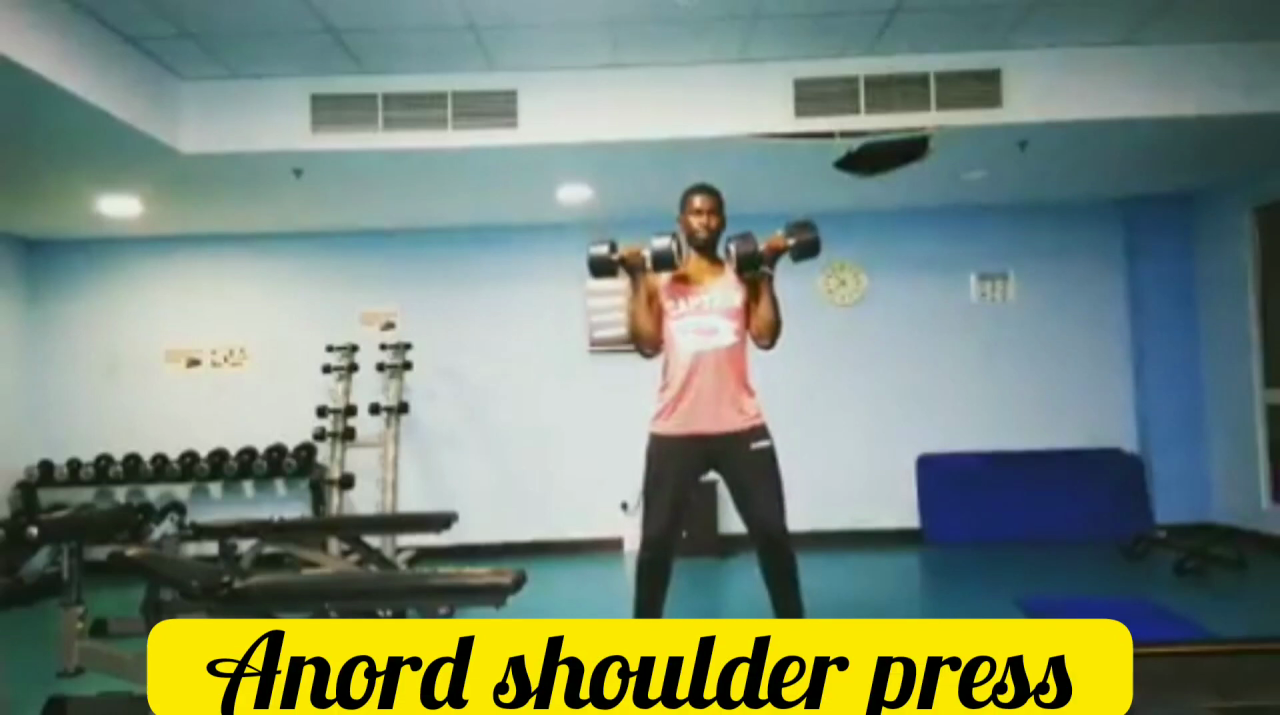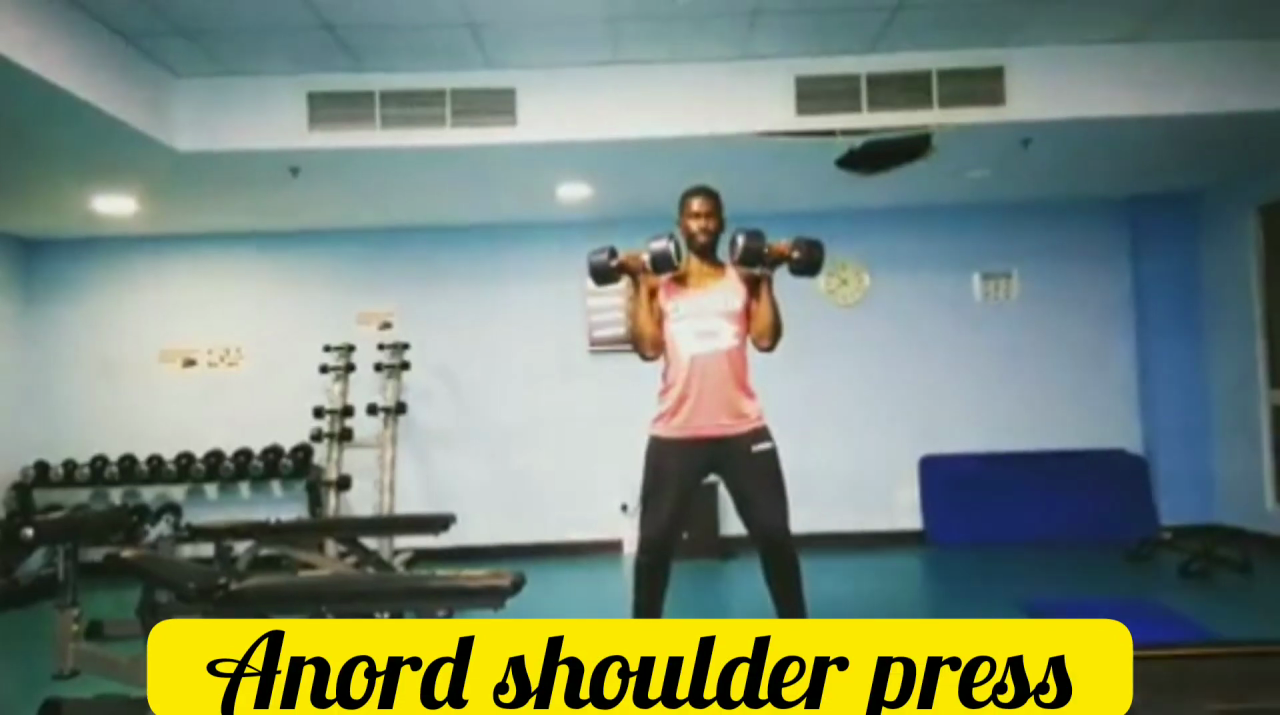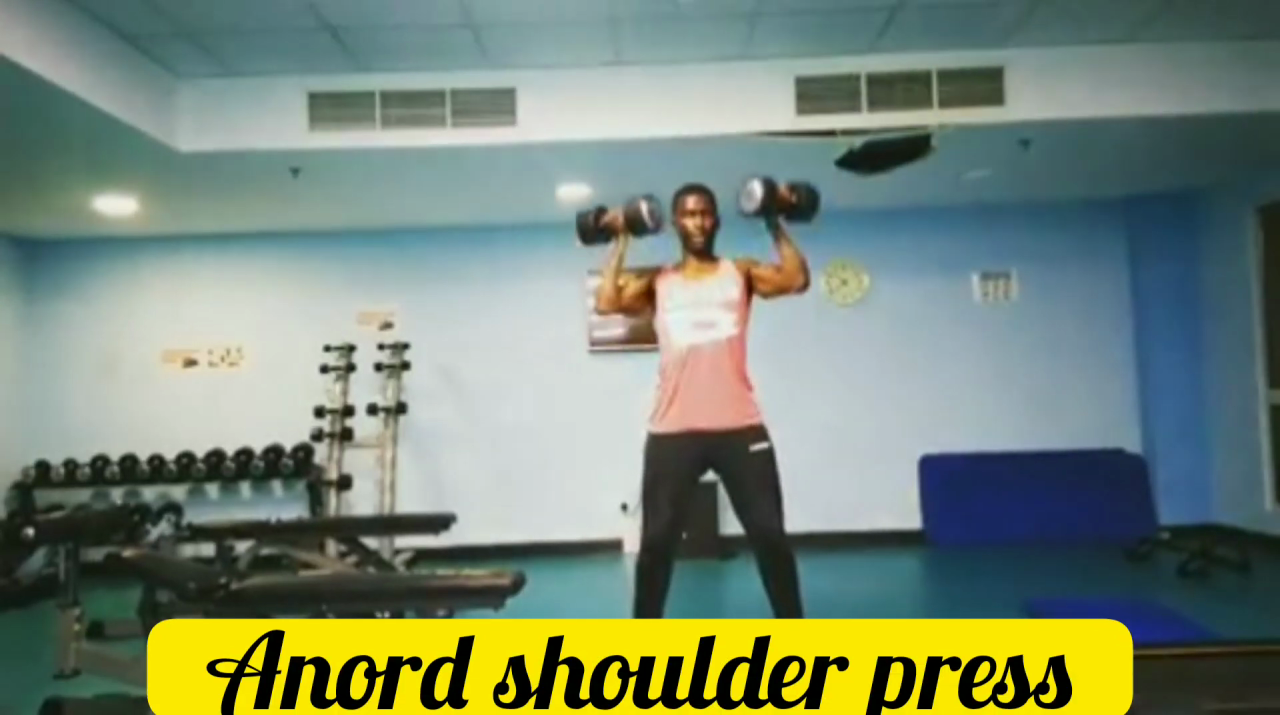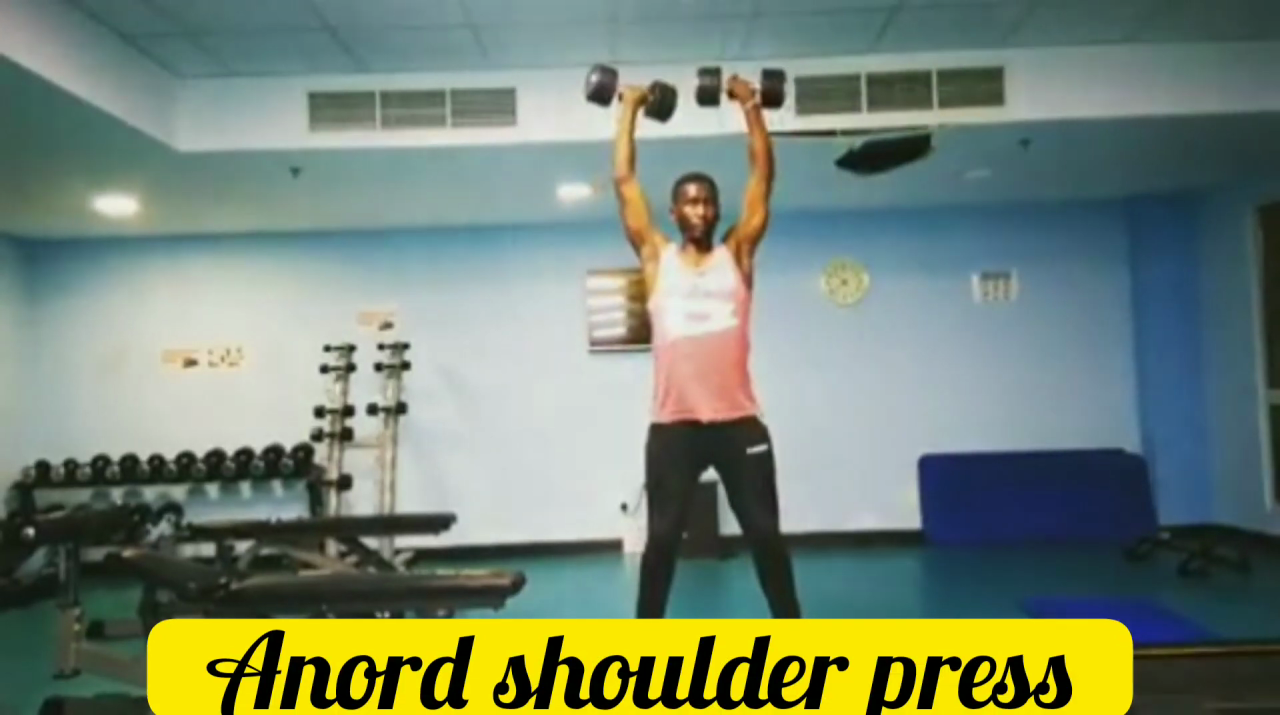
dt=0.7s
person 1, frame 1
left shoulder: (743, 276)
right shoulder: (660, 280)
left elbow: (766, 336)
right elbow: (647, 344)
left wrist: (766, 272)
right wrist: (637, 278)
left hip: (740, 426)
right hip: (675, 429)
left knee: (771, 530)
right knee: (657, 537)
person 1, frame 2
left shoulder: (744, 279)
right shoulder: (660, 284)
left elbow: (766, 339)
right elbow: (647, 347)
left wrist: (766, 278)
right wrist: (639, 283)
left hip: (741, 429)
right hip: (675, 434)
left knee: (774, 534)
right knee: (655, 541)
person 1, frame 3
left shoulder: (740, 272)
right shoulder: (656, 281)
left elbow: (797, 281)
right elbow: (606, 303)
left wrist: (777, 226)
right wrist: (620, 242)
left hip: (739, 426)
right hip: (673, 430)
left knee: (770, 533)
right knee: (657, 539)
person 1, frame 4
left shoulder: (738, 254)
right shoulder: (656, 257)
left elbow: (762, 174)
right elbow: (624, 179)
left wrist: (750, 105)
right wrist: (629, 109)
left hip: (738, 424)
right hip: (673, 427)
left knee: (765, 536)
right knee: (662, 539)
